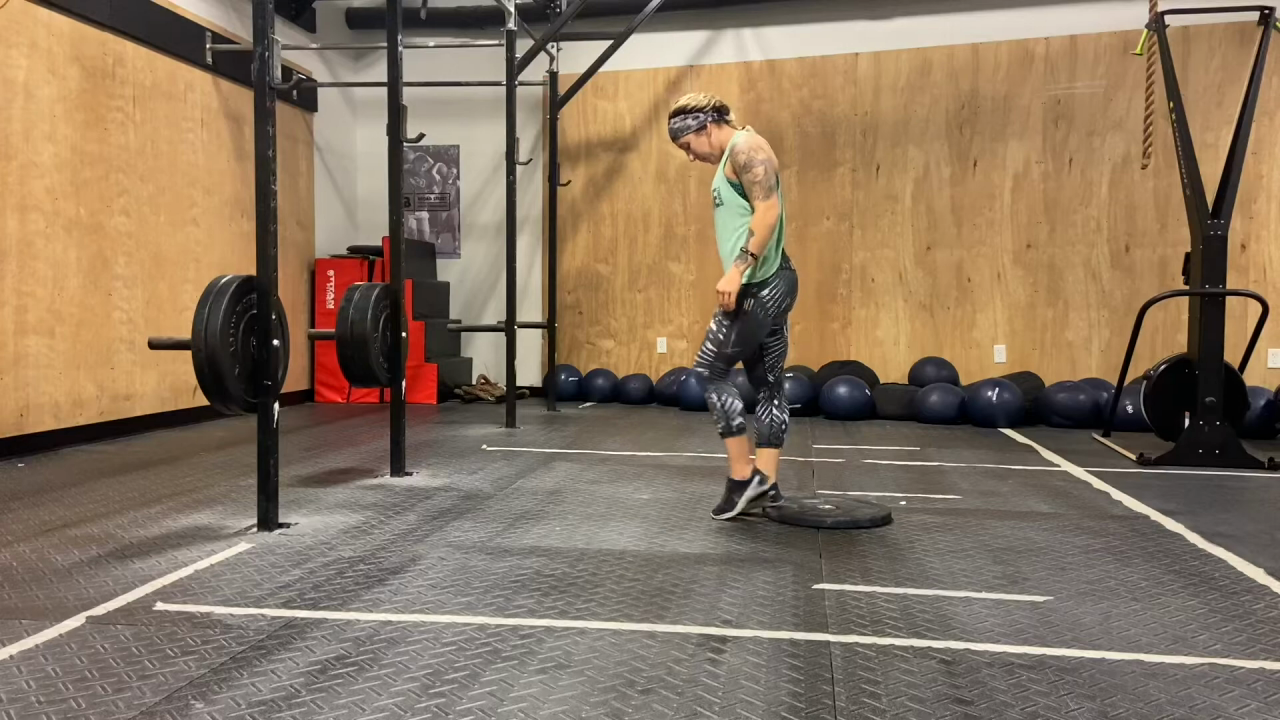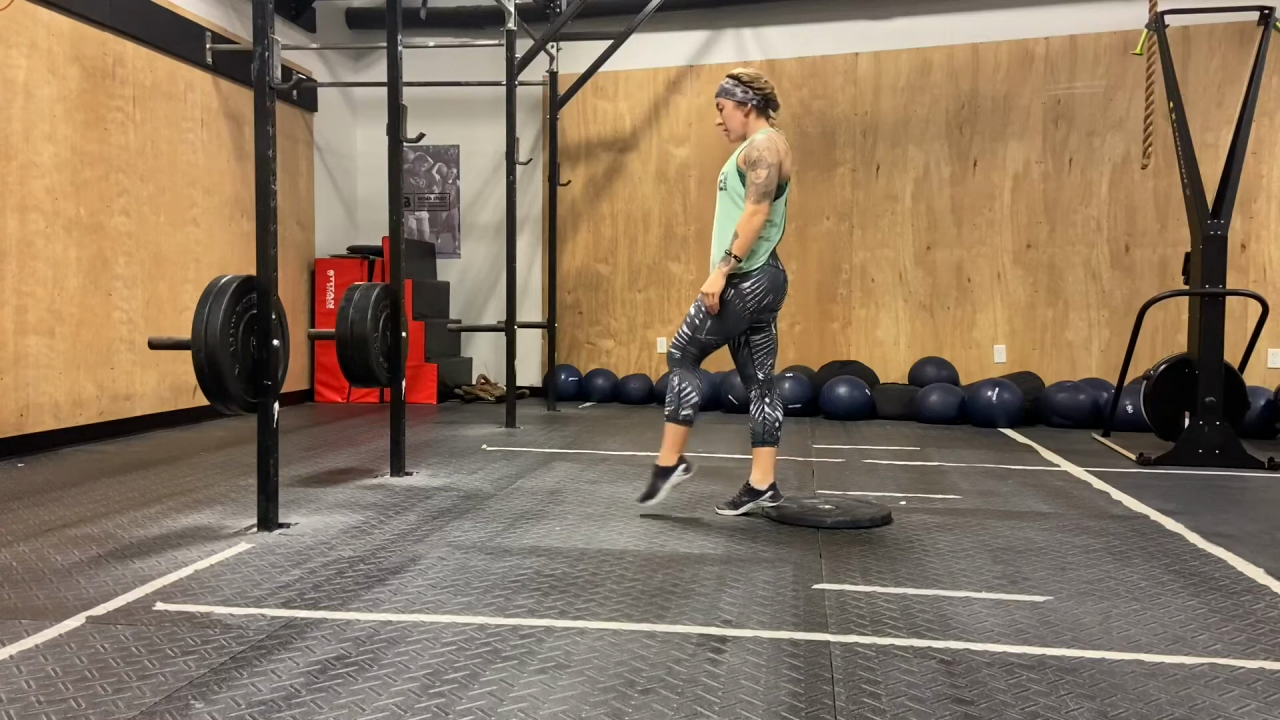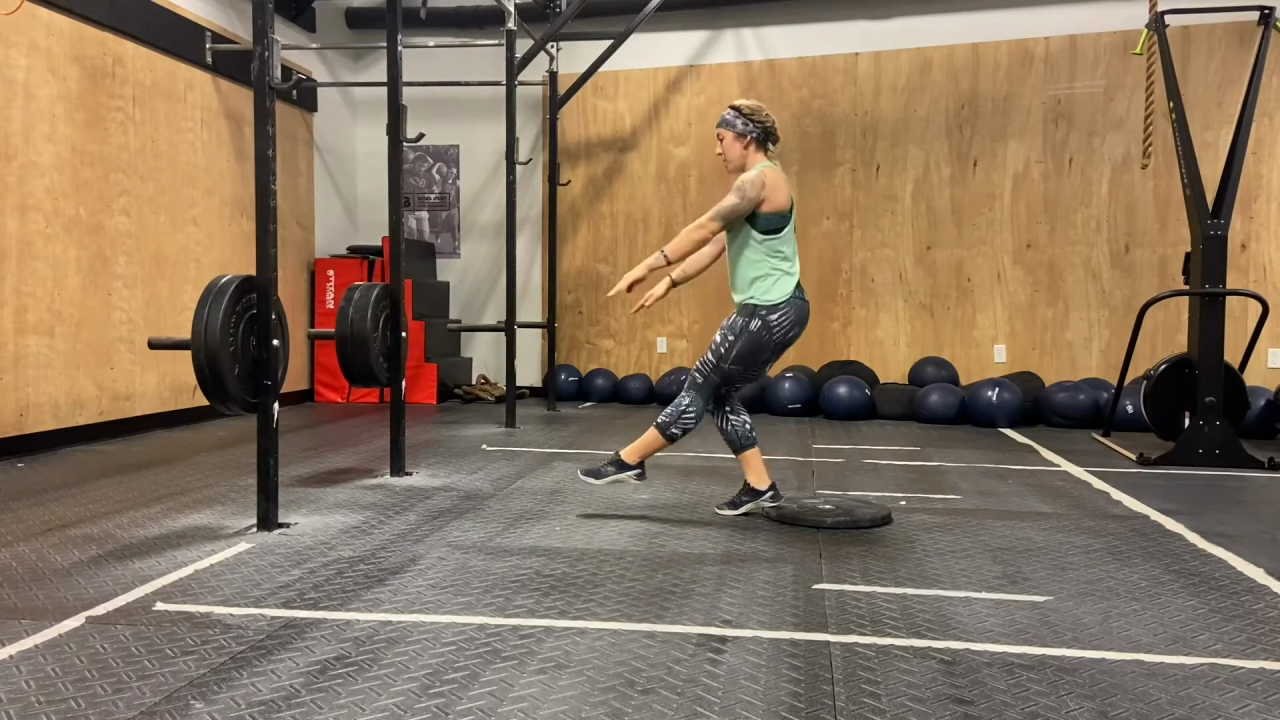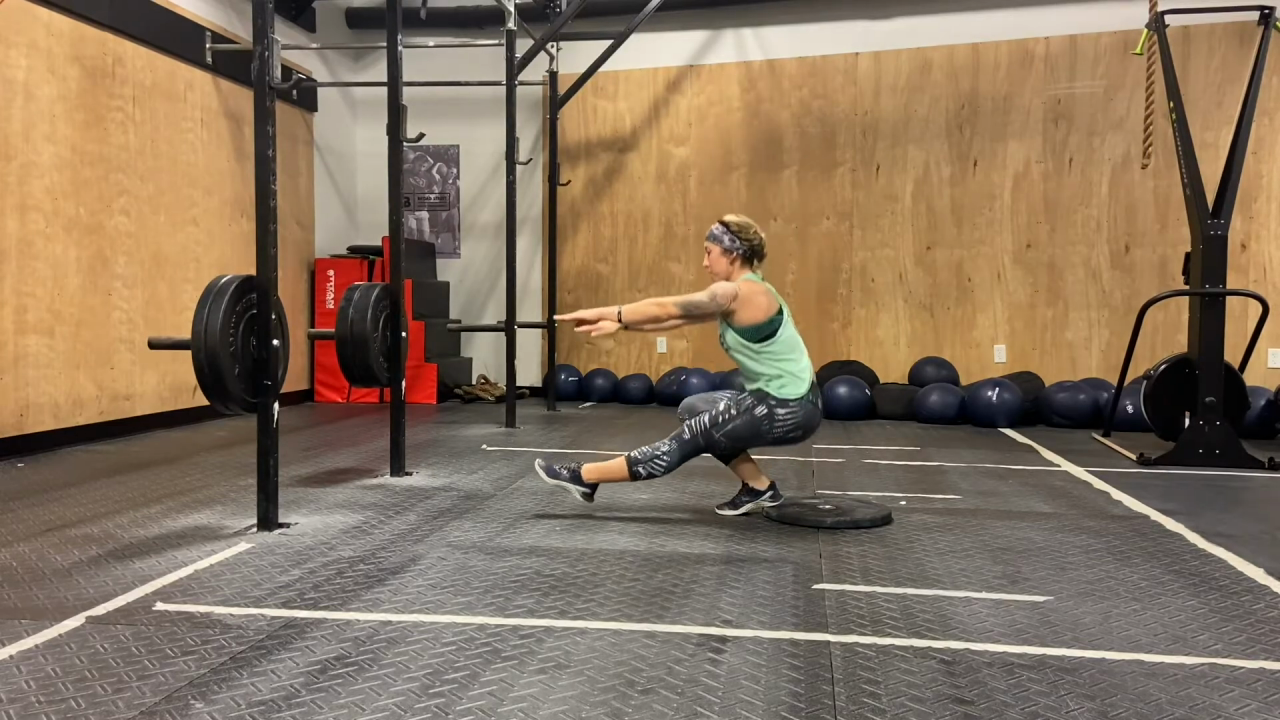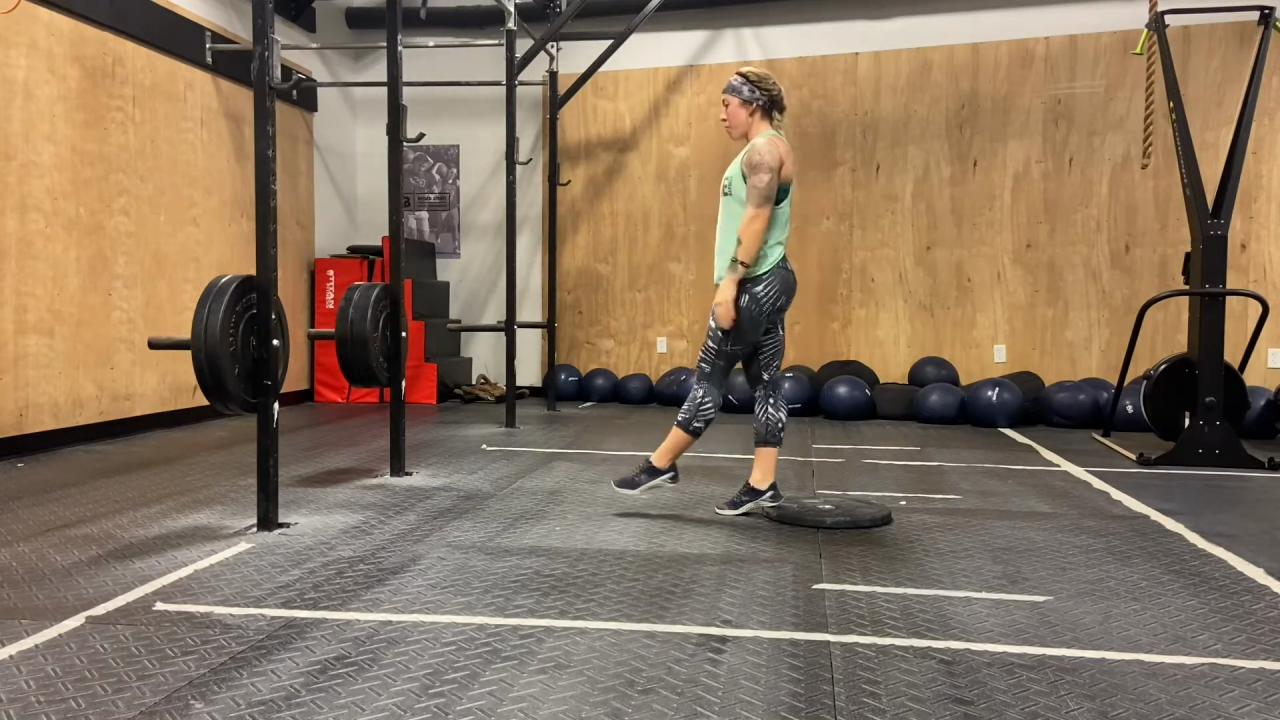
dt=1s
person 1, frame 1
left shoulder: (746, 147)
right shoulder: (734, 157)
left elbow: (768, 212)
left wrist: (736, 270)
right wrist: (741, 274)
left hip: (760, 284)
right hip: (769, 283)
left knee: (712, 369)
right knee: (766, 384)
left ankle: (742, 475)
right ankle: (764, 482)
person 1, frame 2
left shoulder: (764, 144)
right shoulder: (757, 147)
left elbow: (756, 214)
left wrist: (720, 270)
left hip: (747, 279)
right hip: (759, 278)
left knee: (683, 358)
right knee: (759, 381)
left ankle: (671, 461)
right ankle: (762, 484)
person 1, frame 3
left shoulder: (758, 179)
right shoulder: (759, 181)
left elbow: (705, 229)
right elbow: (718, 243)
left wrist: (647, 266)
right wrist: (669, 281)
left hip: (769, 312)
right hip: (773, 310)
left knee: (701, 387)
right knee: (719, 393)
left ankle: (629, 461)
right ankle: (760, 486)
person 1, frame 4
left shoulder: (737, 293)
right shoulder: (745, 292)
left elbow: (666, 308)
right elbow: (680, 316)
left wrist: (604, 313)
right wrist: (619, 322)
left hip: (787, 411)
right hip: (784, 401)
left knee: (685, 441)
right knee: (692, 412)
left ankle: (584, 477)
right ankle: (758, 486)
person 1, frame 5
left shoulder: (764, 148)
right shoulder: (764, 149)
left elbow: (757, 219)
left wrist: (731, 280)
right wrist: (735, 278)
left hip: (755, 284)
right hip: (768, 281)
left knee: (709, 378)
right knee: (764, 382)
left ankle: (660, 464)
right ankle: (763, 485)
